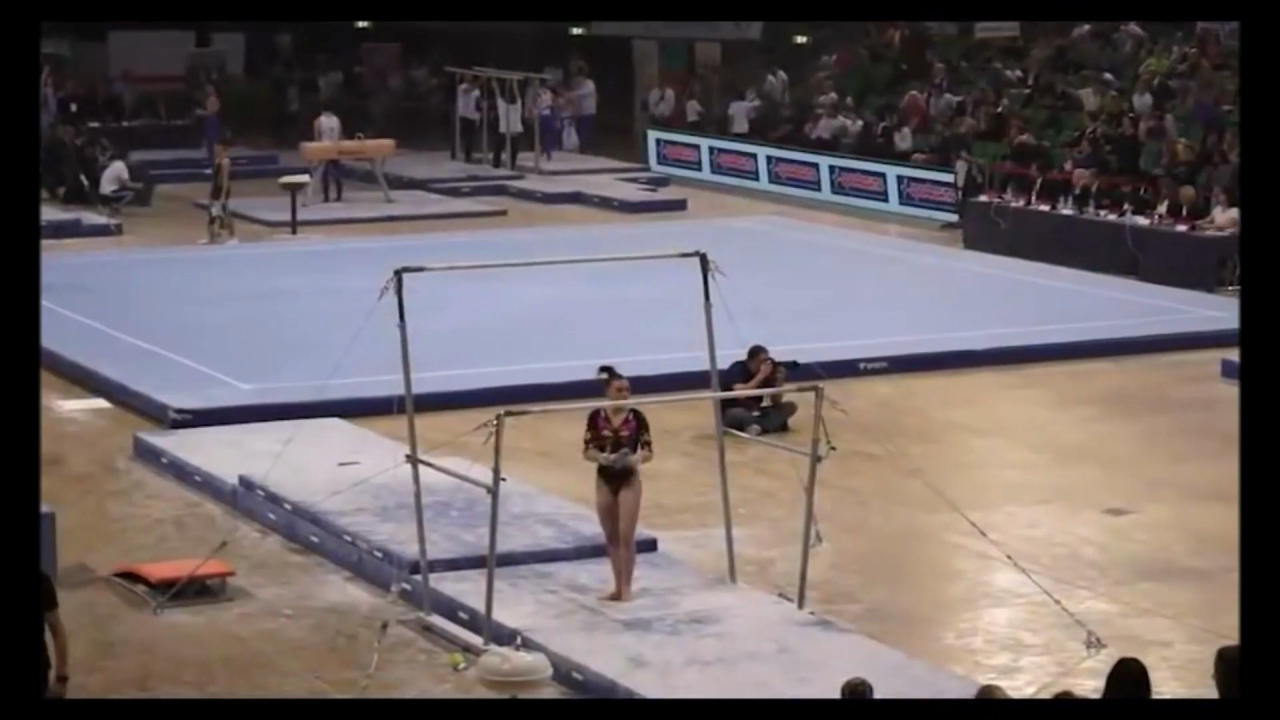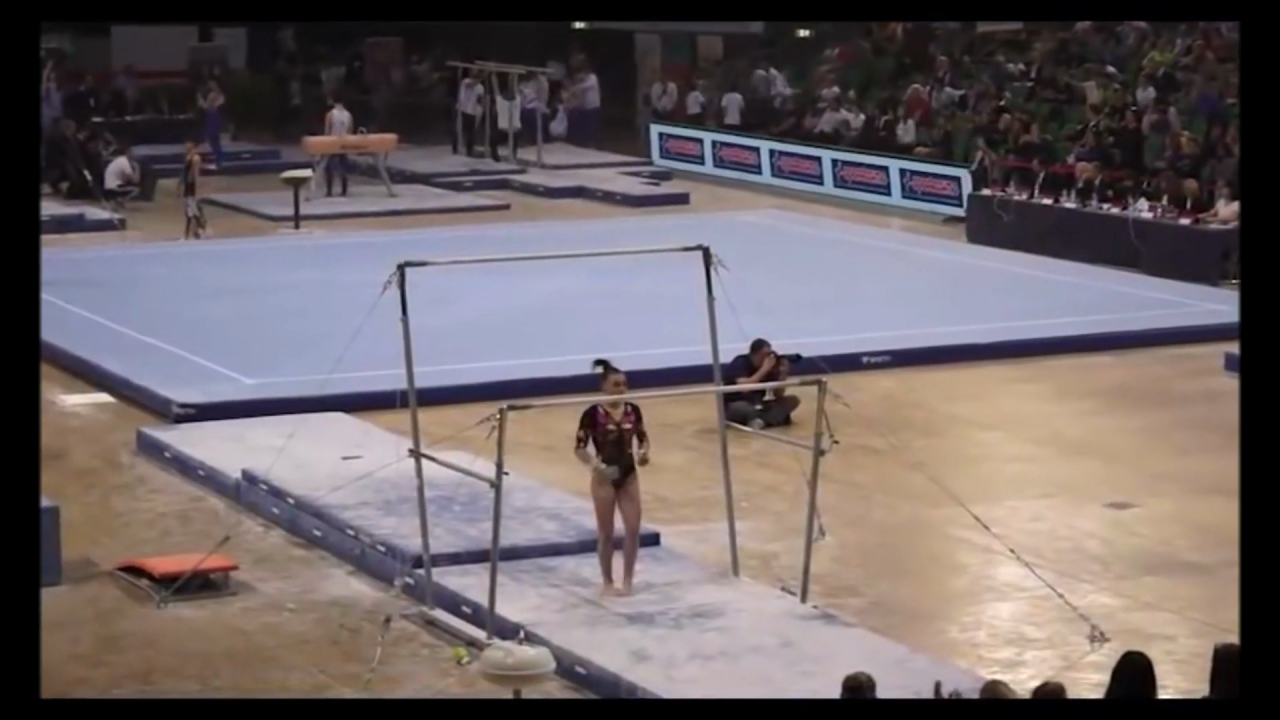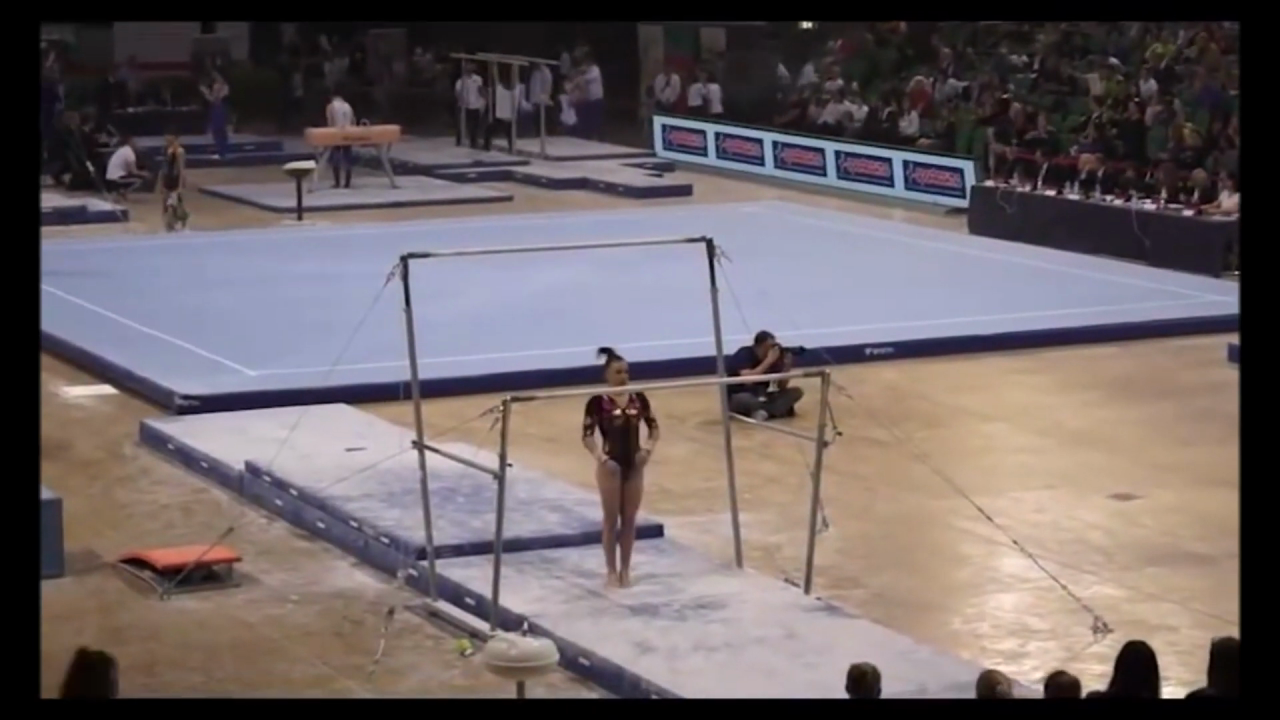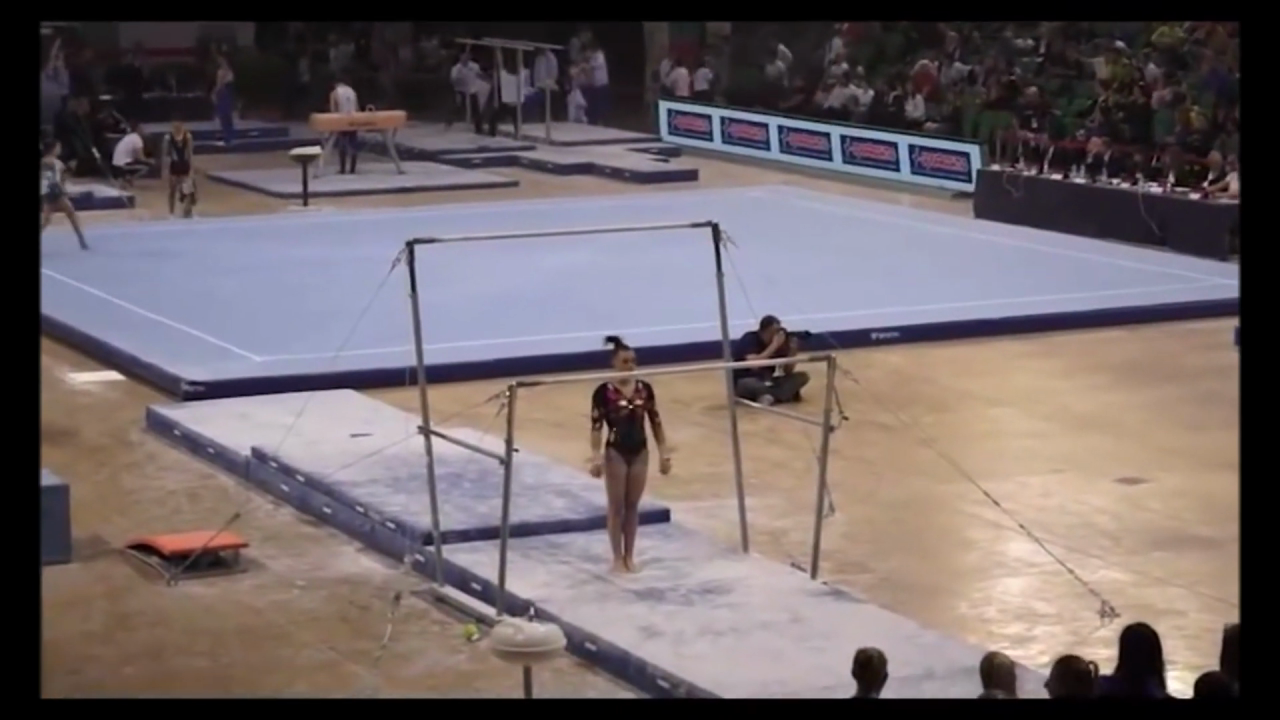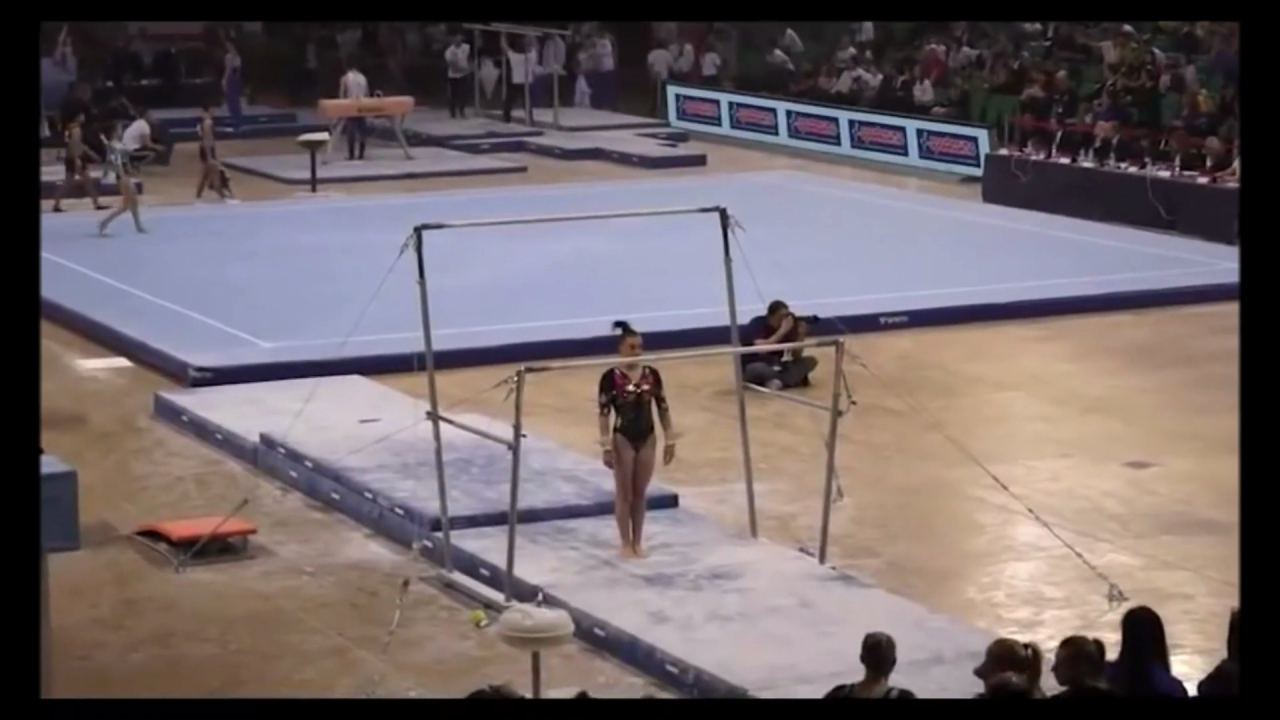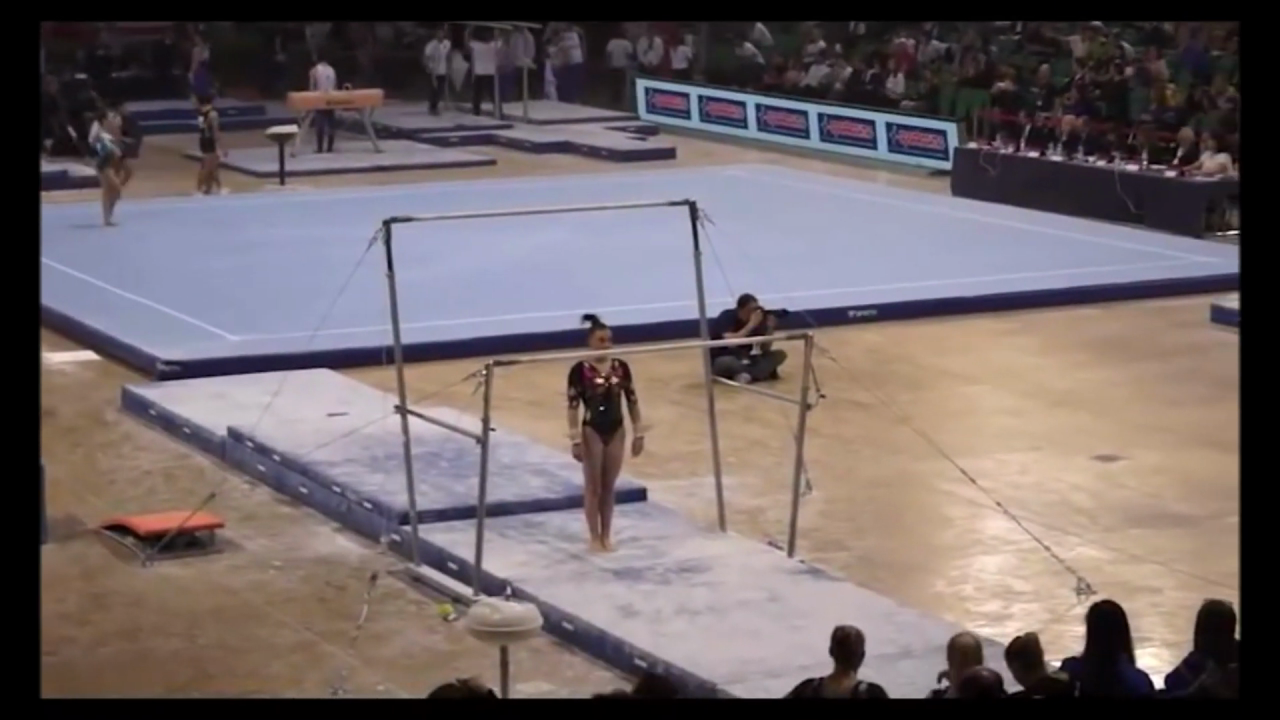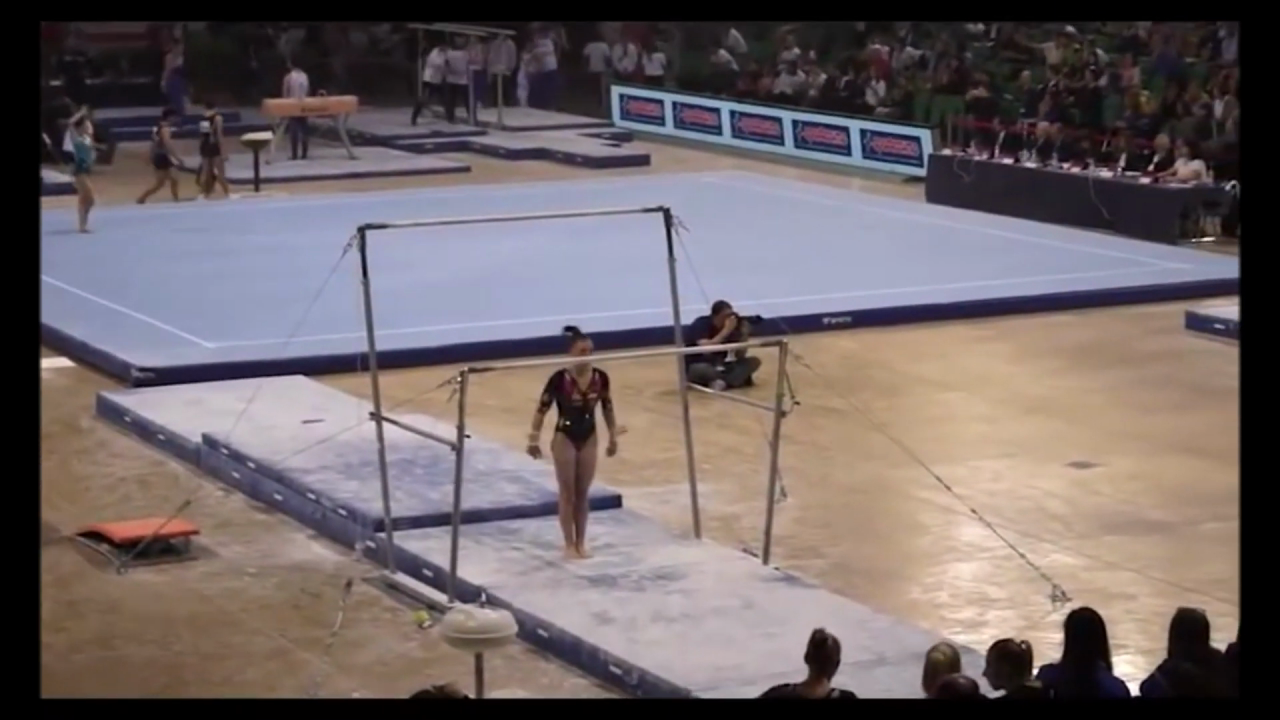
dt=0.7s
person 1, frame 1
left shoulder: (637, 417)
right shoulder: (596, 417)
left elbow: (648, 452)
right elbow: (587, 451)
left wrist: (634, 459)
right wrist: (605, 458)
left hip: (629, 481)
right hip: (605, 481)
left knee: (626, 537)
right knee: (611, 539)
left ankle: (626, 587)
right ankle: (617, 587)
person 1, frame 2
left shoulder: (633, 410)
right shoulder: (592, 414)
left elbow: (643, 440)
right elbow: (580, 448)
left wrist: (644, 454)
right wrist: (598, 467)
left hip: (629, 476)
right hip: (604, 478)
left knee: (633, 530)
right knee: (606, 534)
left ankle: (628, 579)
right ankle: (607, 582)
person 1, frame 3
left shoulder: (639, 398)
right shoulder: (598, 402)
left elbow: (654, 427)
right elbow: (587, 435)
left wrist: (649, 448)
right wrist: (601, 458)
left hip: (635, 465)
right hip: (611, 465)
left knee: (629, 520)
right knee: (611, 520)
left ankle: (625, 569)
right ankle: (612, 572)
person 1, frame 4
left shoulder: (645, 389)
right shoulder: (604, 391)
left elbow: (655, 422)
right elbow: (596, 427)
left wrist: (664, 453)
right wrist: (596, 458)
left hip: (640, 453)
right hip: (615, 453)
left knee: (632, 507)
right knee: (616, 508)
left ankle: (629, 556)
right ankle: (617, 558)
person 1, frame 5
left shoulder: (652, 374)
right shoulder: (611, 377)
left elbow: (663, 408)
right elbow: (604, 413)
left wrist: (670, 439)
right wrist: (606, 446)
left hip: (647, 438)
right hip: (623, 439)
left knee: (640, 494)
right knee: (624, 494)
left ankle: (638, 542)
right ankle: (625, 543)
person 1, frame 6
left shoulder: (621, 367)
right shoulder: (580, 370)
left elbow: (632, 401)
right elbow: (573, 407)
left wrist: (639, 432)
right wrist: (575, 439)
left hip: (616, 431)
right hip: (592, 432)
left knee: (609, 487)
right knee: (593, 487)
left ankle: (606, 535)
right ankle: (594, 537)
person 1, frame 7
left shoulder: (601, 377)
right shoulder: (560, 379)
left elbow: (608, 407)
right elbow: (541, 410)
left wrist: (613, 437)
right wrist: (534, 440)
left hip: (589, 439)
right hip: (565, 439)
left knee: (583, 494)
right knee: (567, 494)
left ankle: (581, 542)
right ankle: (569, 544)
